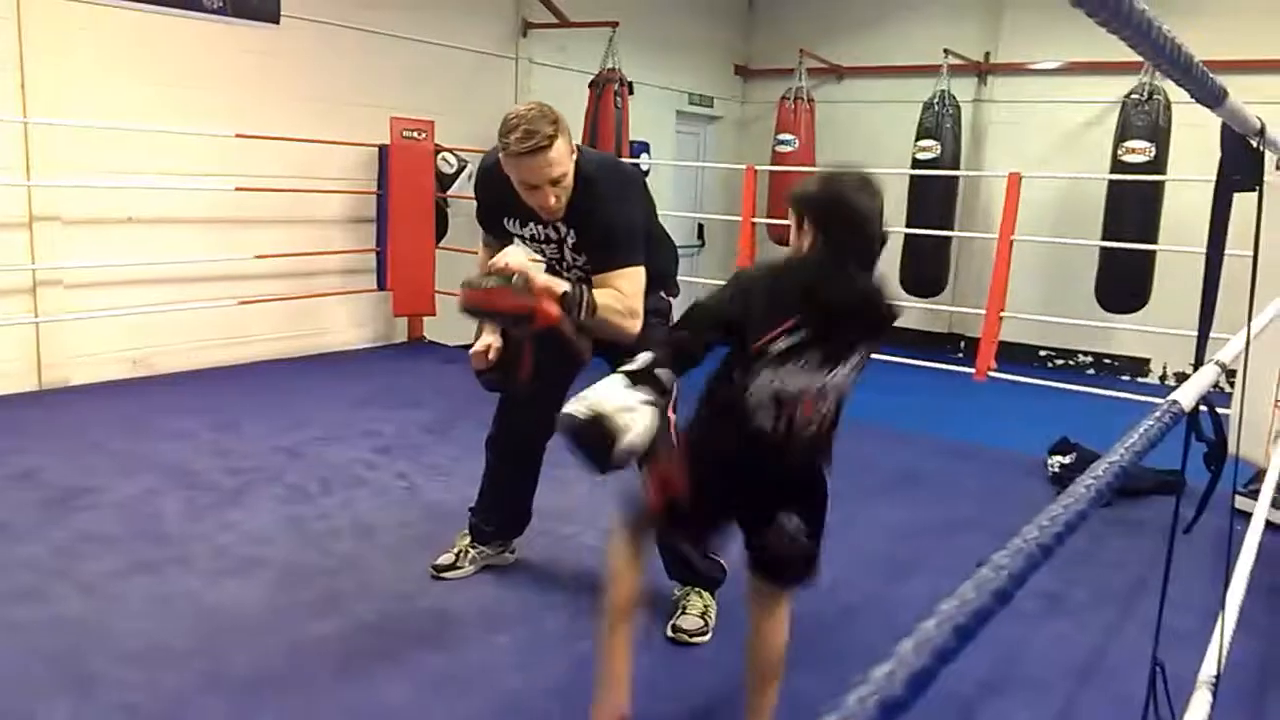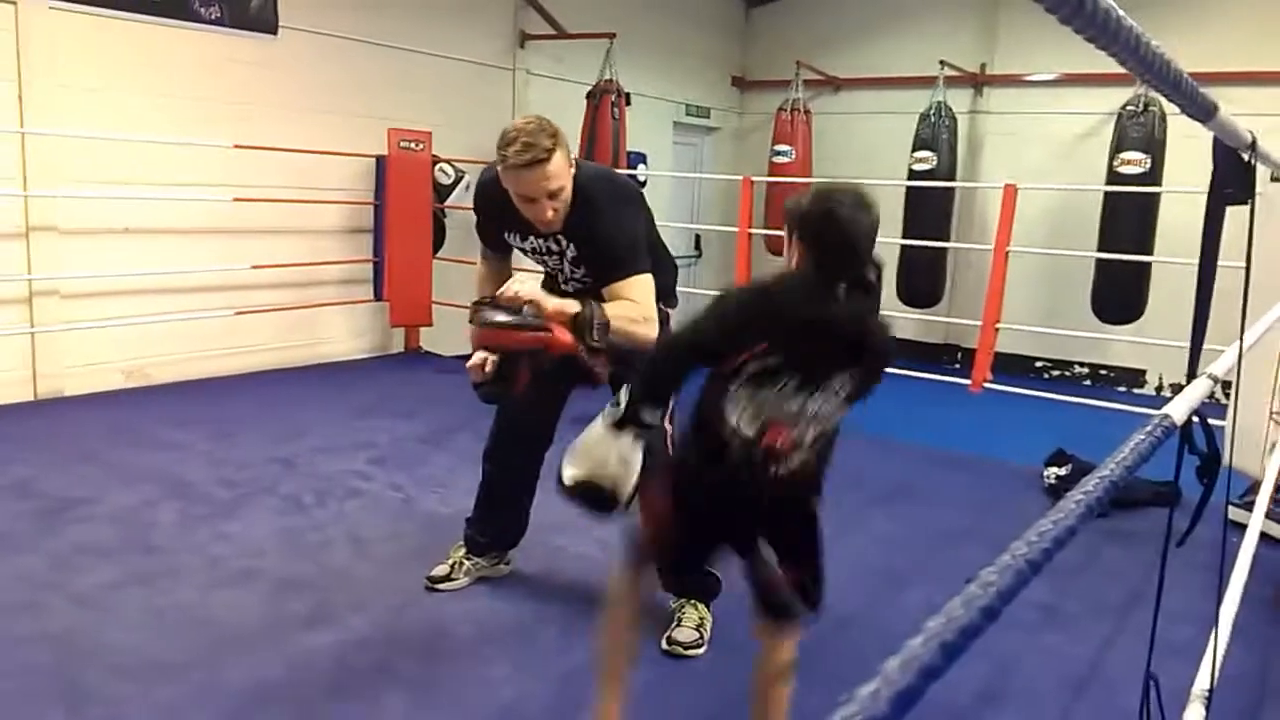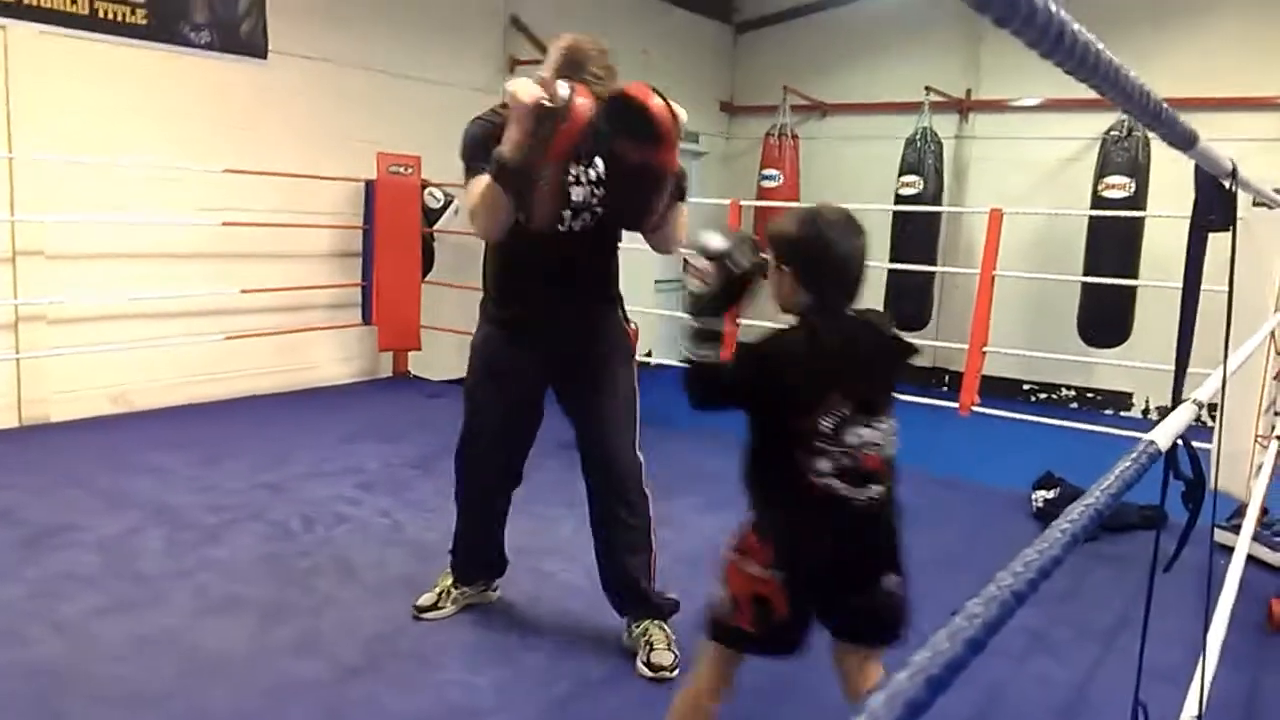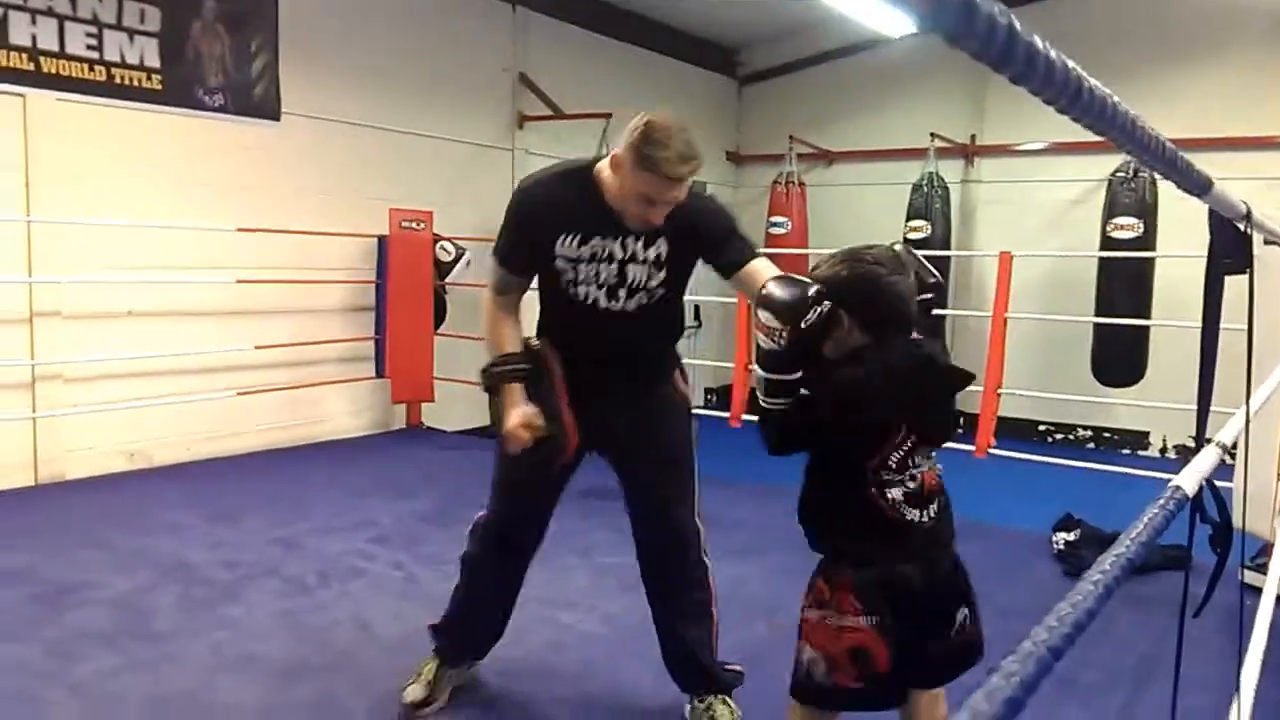
dt=1s
person 1, frame 1
left shoulder: (613, 188)
right shoulder: (492, 176)
left elbow: (626, 319)
right elbow: (495, 249)
left wrist: (543, 283)
right wrist: (493, 328)
left hip: (635, 297)
right hip: (559, 291)
right knee: (517, 415)
left ankle: (696, 582)
right ankle: (490, 537)
person 1, frame 2
left shoulder: (611, 201)
right shoulder: (490, 191)
left elbow: (641, 325)
right elbow: (495, 263)
left wrist: (552, 306)
left hip: (634, 309)
right hip: (556, 305)
right knee: (515, 428)
left ankle: (692, 594)
right ankle: (485, 549)
person 1, frame 3
left shoulder: (619, 140)
right shoulder: (491, 130)
left elbow: (666, 242)
right elbow: (487, 225)
left wrist: (664, 169)
right wrist: (518, 138)
left hip: (594, 330)
right hip: (510, 328)
left knee: (617, 471)
right knee: (482, 463)
left ankle: (644, 615)
right ankle: (476, 575)
person 1, frame 4
left shoulder: (697, 215)
right shoulder: (544, 199)
left elbow: (760, 278)
right elbow: (503, 297)
right wrist: (510, 391)
left hip: (649, 393)
right hip: (555, 387)
left knee: (673, 539)
right knee: (507, 526)
right ankle: (454, 653)
person 2, frame 1
left shoulder: (759, 287)
right shoulder: (869, 316)
left elbow: (689, 340)
left wrist: (628, 387)
left hip: (708, 457)
right hip: (795, 481)
left knee: (634, 538)
right knee: (773, 599)
person 2, frame 2
left shoulder: (752, 304)
right shoulder: (870, 340)
left elbow: (668, 363)
left wrist: (621, 429)
left hip: (698, 484)
right hip: (781, 507)
left knee: (636, 566)
right knee: (780, 628)
person 2, frame 3
left shoulder: (782, 356)
right shoulder: (878, 343)
left elbow: (706, 389)
left wrist: (707, 311)
left hip: (791, 537)
right hip: (868, 532)
left knee: (718, 661)
right knee: (859, 657)
person 2, frame 4
left shoulder: (848, 387)
right shoulder: (928, 366)
left elbow: (780, 436)
left wrist: (778, 358)
left hip: (860, 577)
right hip: (929, 564)
